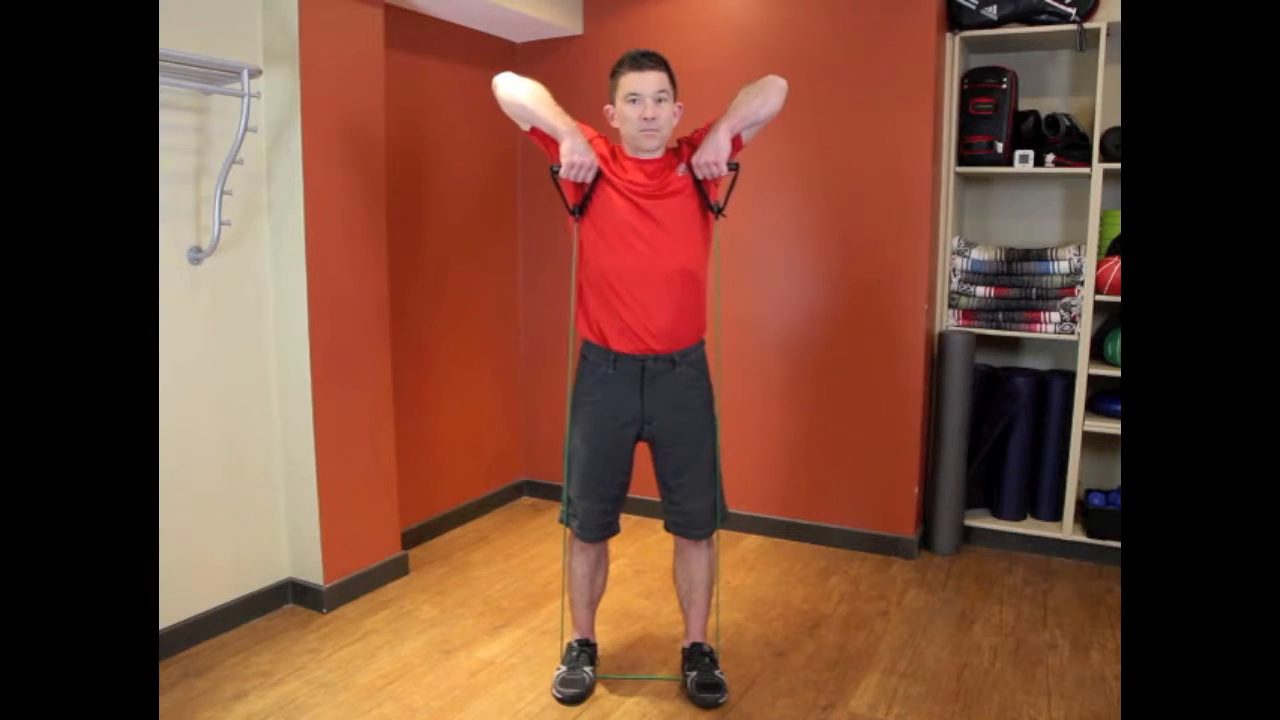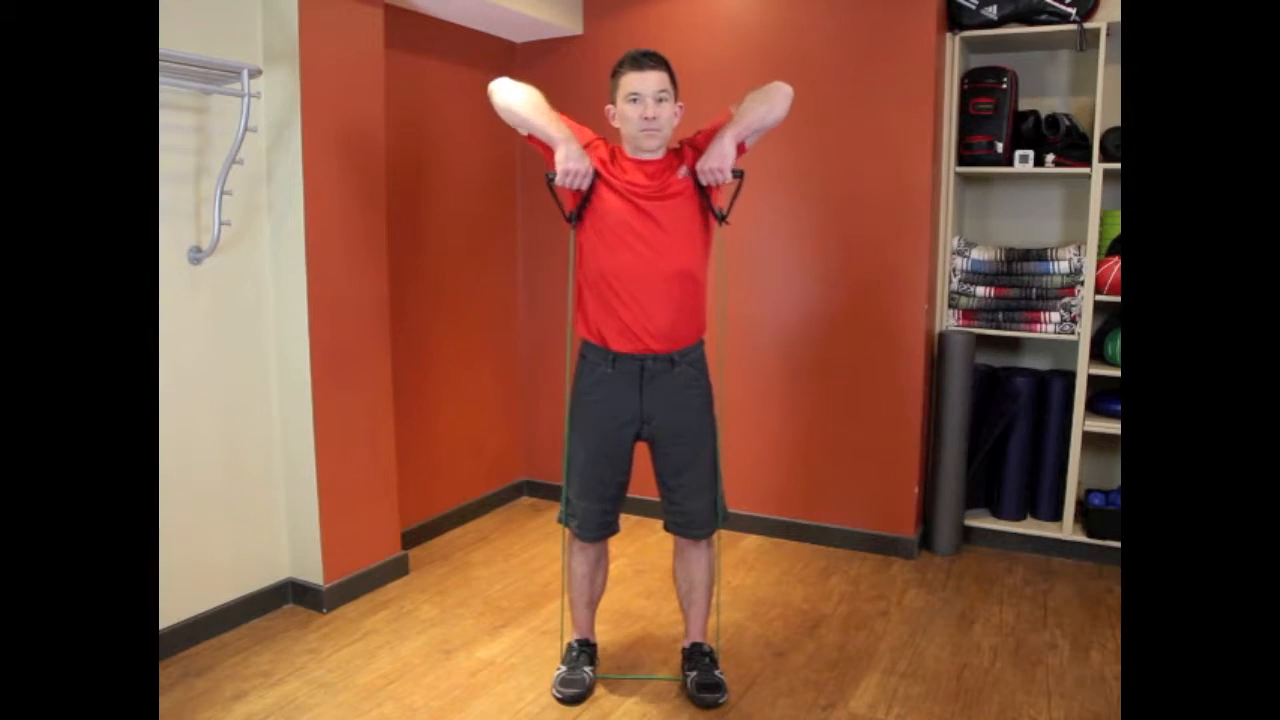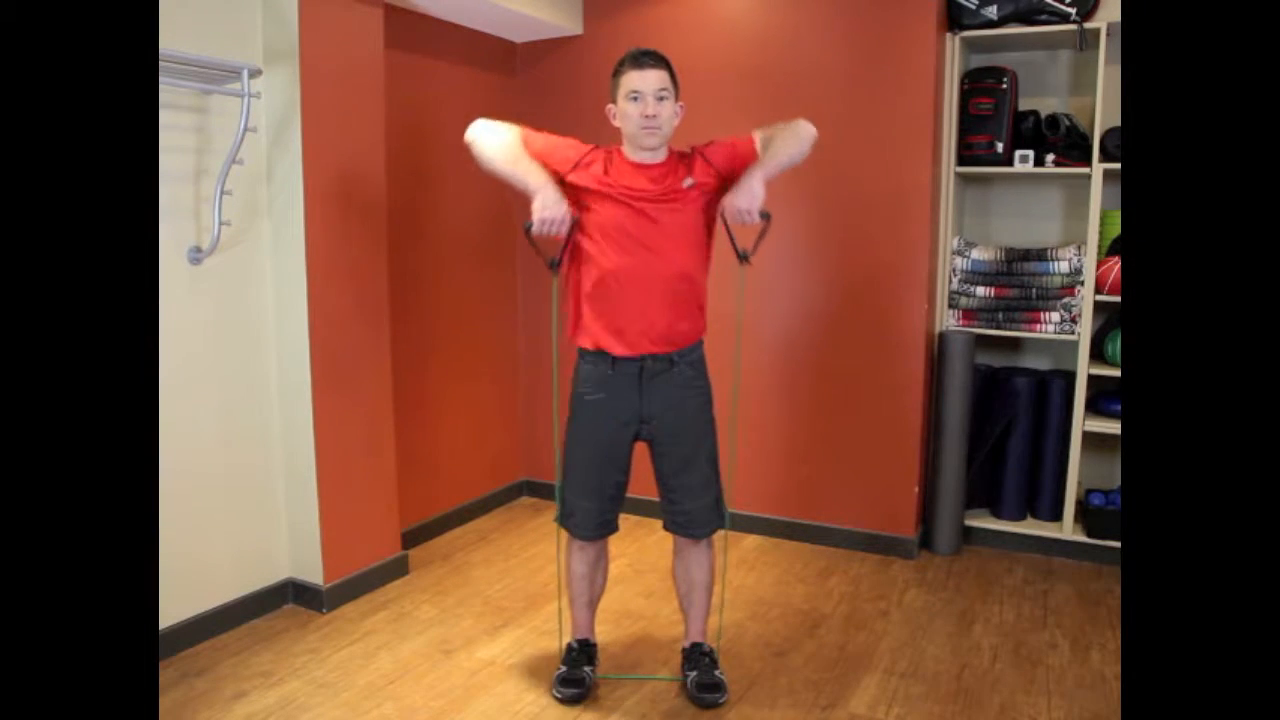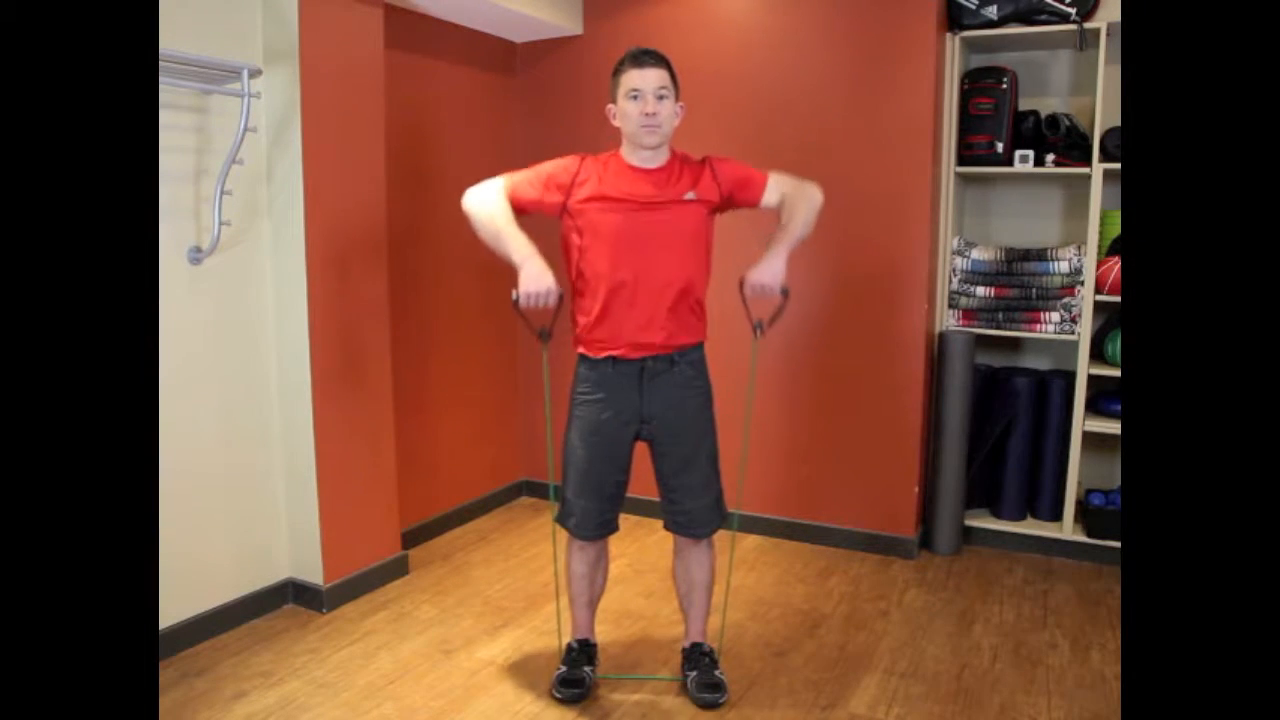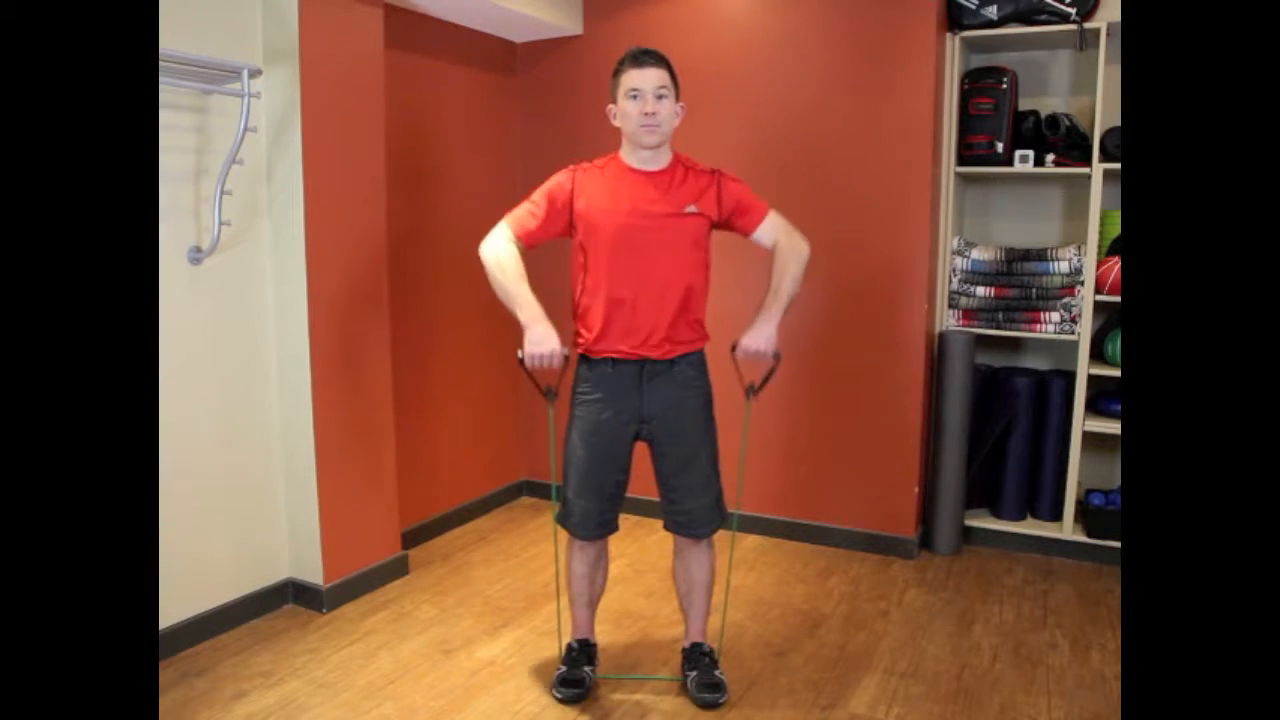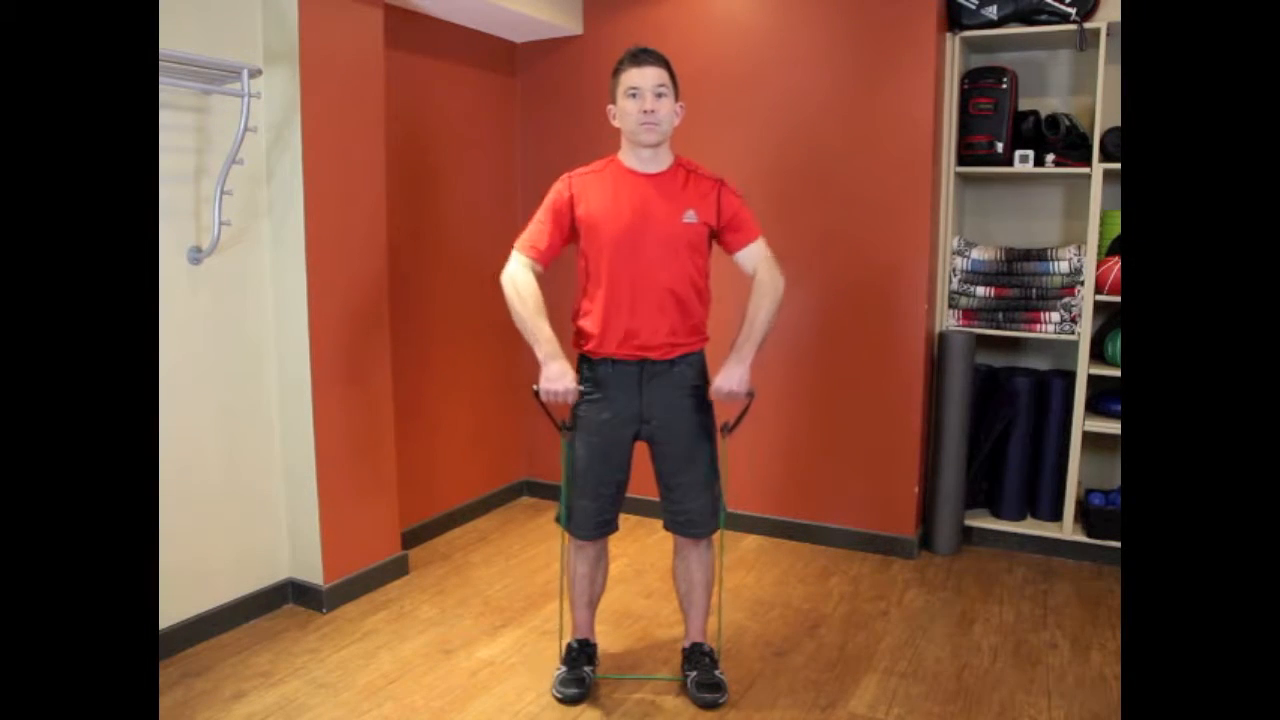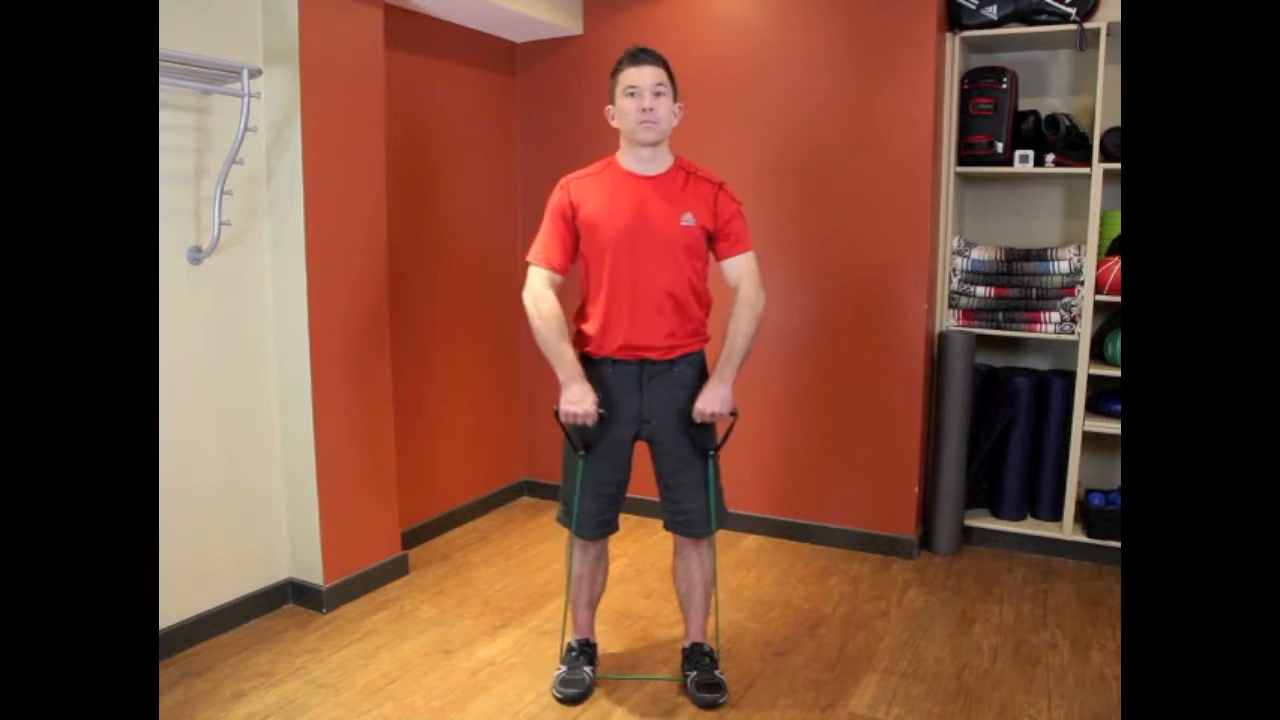
dt=0.2s
person 1, frame 1
left shoulder: (697, 160)
right shoulder: (589, 161)
left elbow: (773, 89)
right elbow: (508, 86)
left wrist: (719, 134)
right wrist: (568, 136)
left hip: (682, 371)
right hip: (605, 371)
left knee: (695, 522)
right knee: (588, 522)
left ankle: (697, 648)
right ankle: (582, 645)
person 1, frame 2
left shoulder: (697, 161)
right shoulder: (589, 161)
left elbow: (778, 95)
right elbow: (504, 91)
left wrist: (726, 138)
right wrist: (563, 141)
left hip: (681, 371)
right hip: (604, 371)
left knee: (695, 523)
right knee: (587, 522)
left ankle: (697, 649)
right ankle: (581, 646)
person 1, frame 3
left shoulder: (706, 169)
right shoulder: (580, 169)
left elbow: (800, 132)
right elbow: (483, 134)
left wrist: (756, 177)
right wrist: (540, 186)
left hip: (681, 373)
right hip: (601, 374)
left knee: (695, 523)
right knee: (586, 522)
left ankle: (697, 649)
right ankle: (581, 645)
person 1, frame 4
left shoulder: (709, 178)
right shoulder: (577, 177)
left elbow: (806, 194)
right elbow: (480, 198)
left wrist: (779, 252)
right wrist: (524, 257)
left hip: (680, 374)
right hip: (601, 375)
left knee: (695, 523)
right knee: (586, 522)
left ankle: (696, 650)
right ankle: (581, 646)
person 1, frame 5
left shoulder: (711, 187)
right shoulder: (577, 185)
left elbow: (792, 242)
right elbow: (496, 245)
left wrist: (770, 318)
right wrist: (532, 322)
left hip: (681, 376)
right hip: (601, 377)
left knee: (695, 523)
right knee: (586, 523)
left ankle: (697, 650)
right ankle: (581, 646)
person 1, frame 6
left shoulder: (710, 192)
right shoulder: (577, 189)
left elbow: (768, 275)
right elbow: (518, 271)
left wrist: (742, 358)
right wrist: (551, 358)
left hip: (682, 378)
right hip: (601, 377)
left knee: (695, 523)
right knee: (586, 524)
left ankle: (697, 650)
right ankle: (581, 646)
person 1, frame 7
left shoulder: (710, 194)
right shoulder: (576, 192)
left elbow: (749, 291)
right elbow: (539, 290)
left wrist: (723, 381)
right wrist: (571, 381)
left hip: (681, 377)
right hip: (601, 377)
left knee: (694, 524)
right knee: (587, 523)
left ankle: (697, 650)
right ankle: (581, 646)
